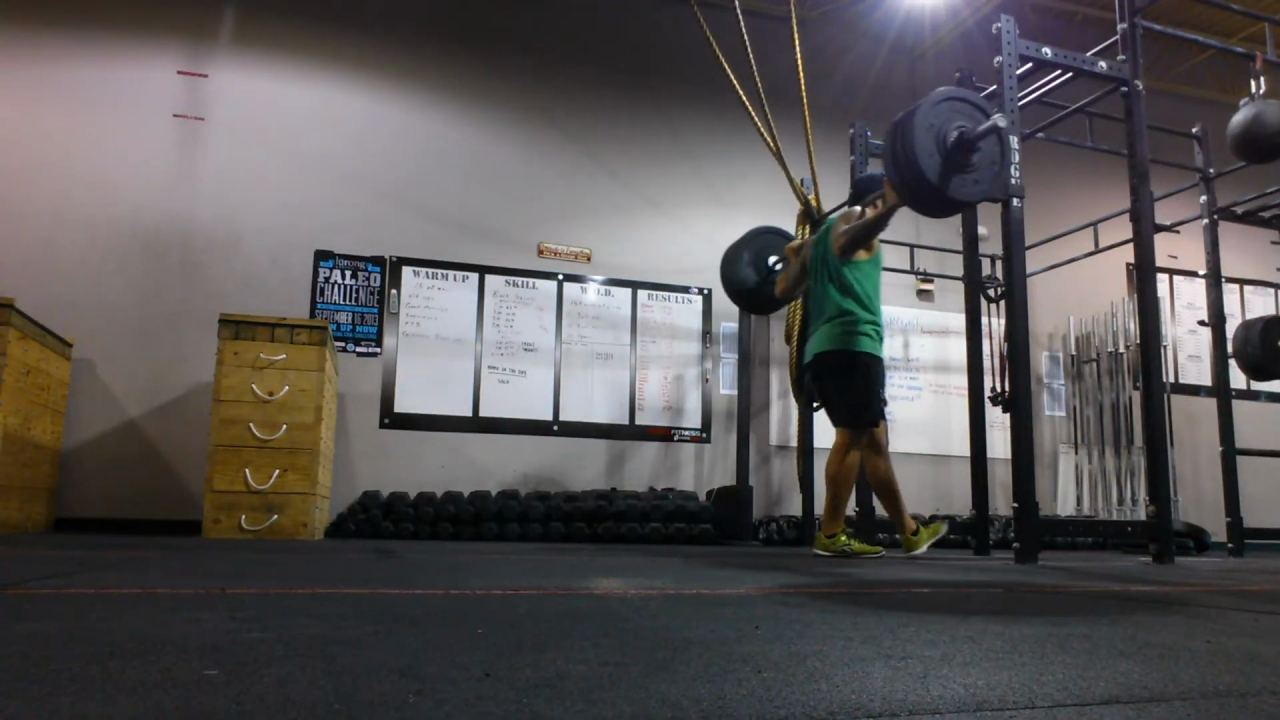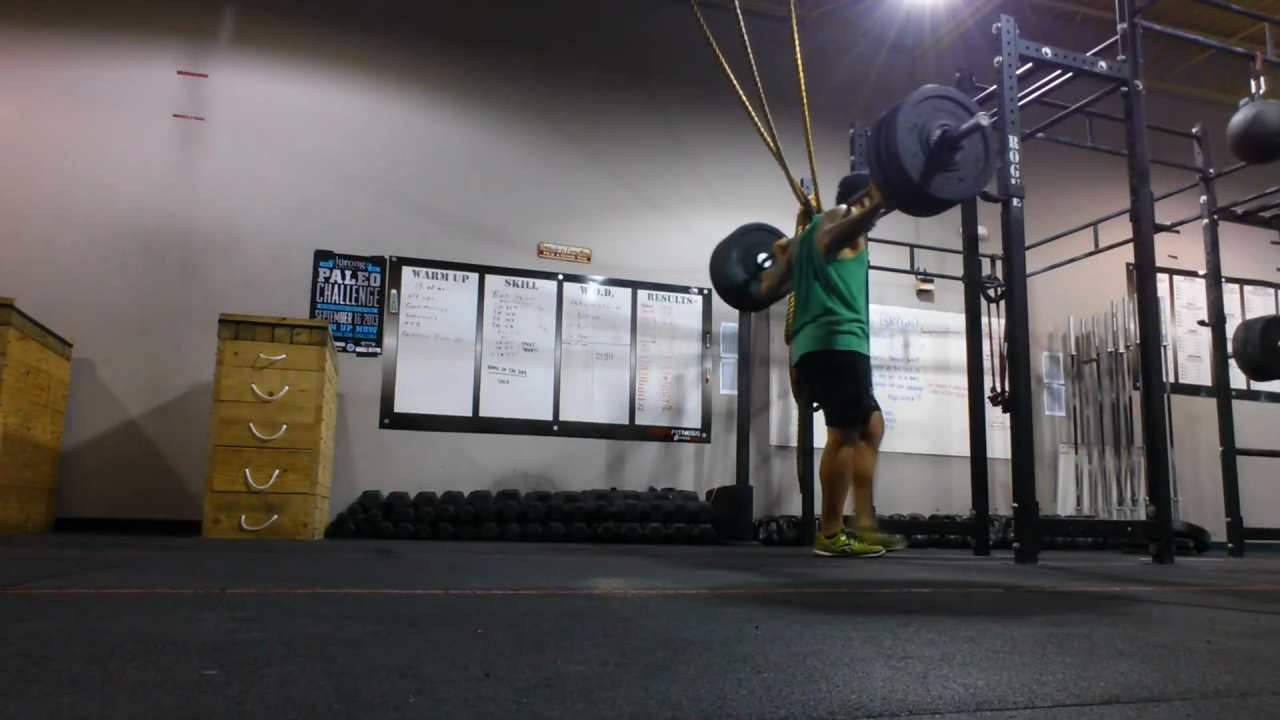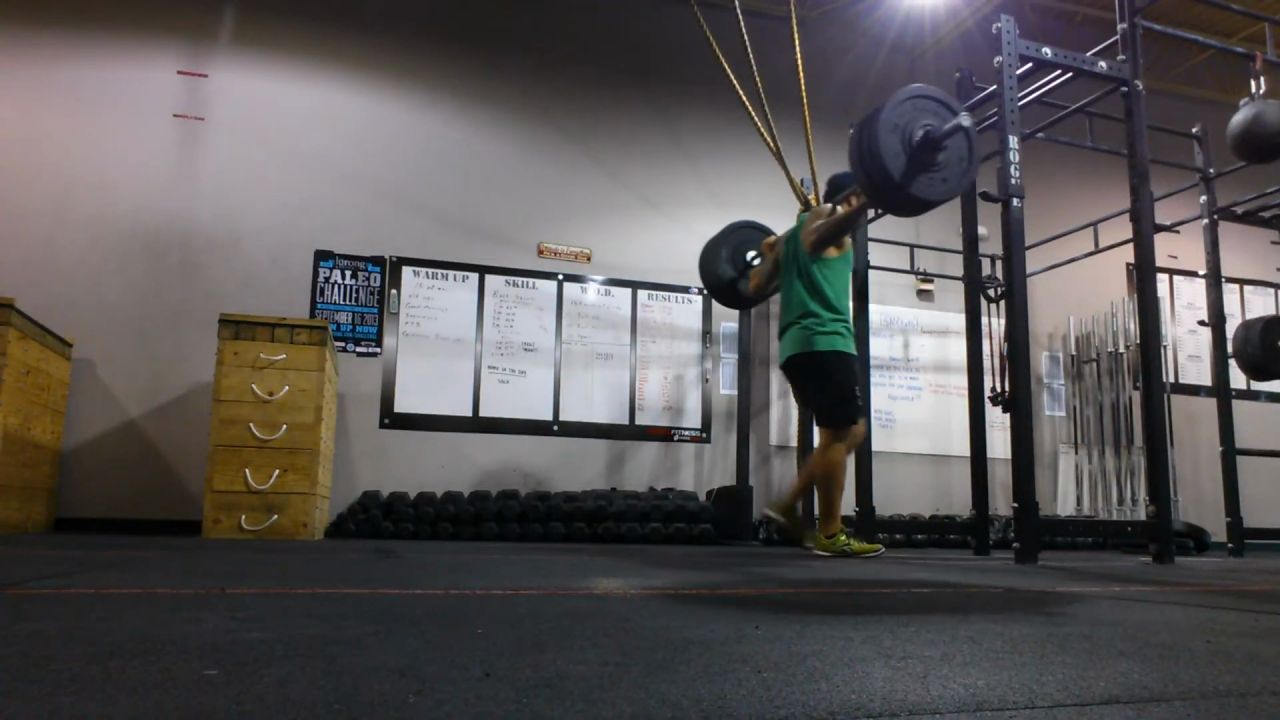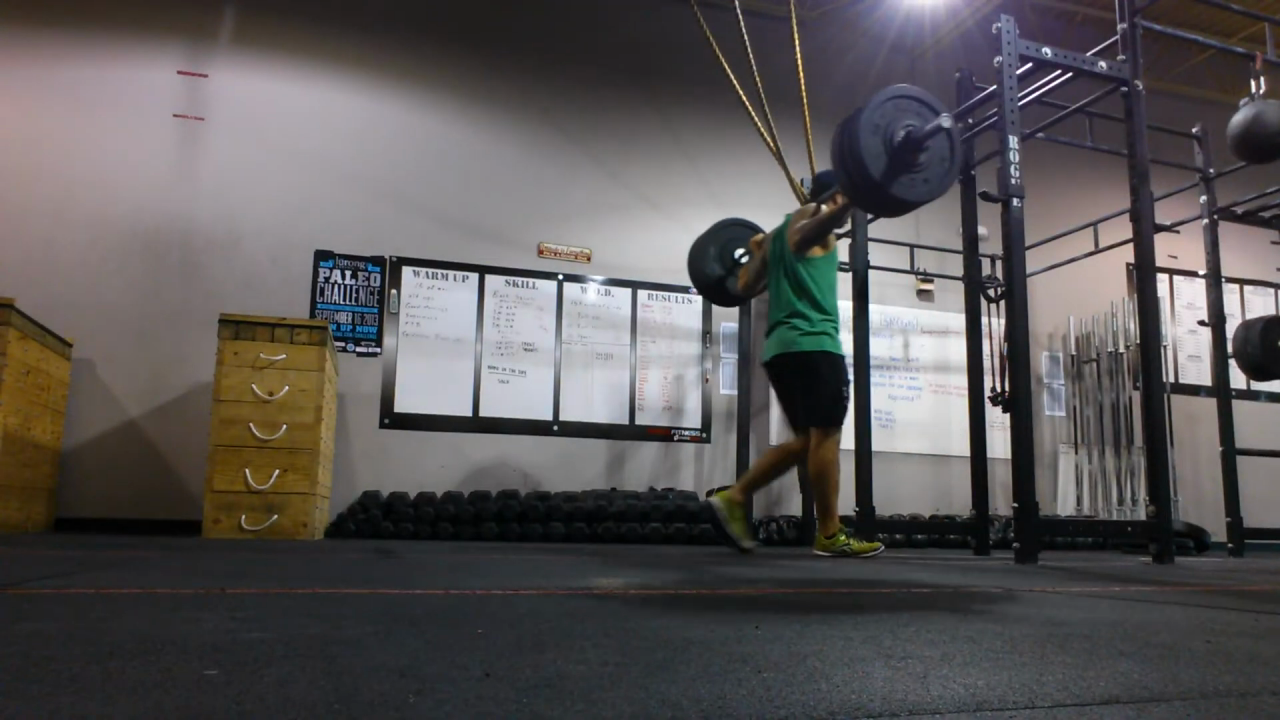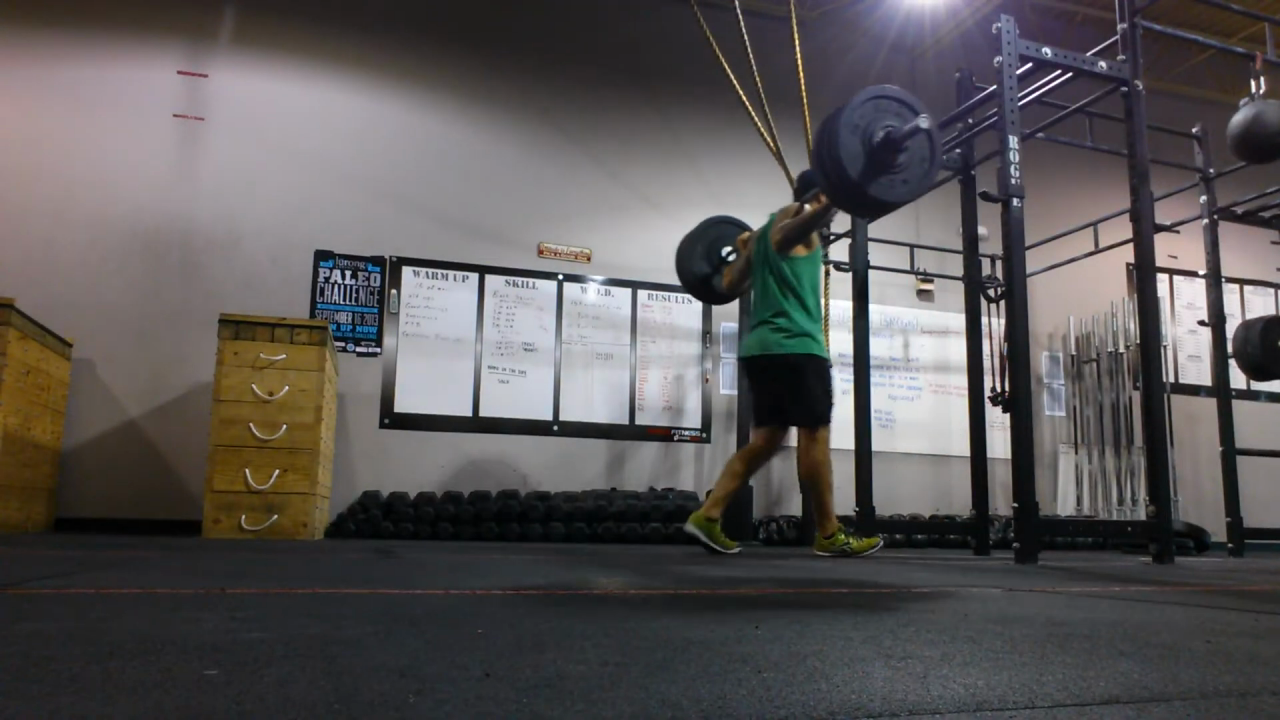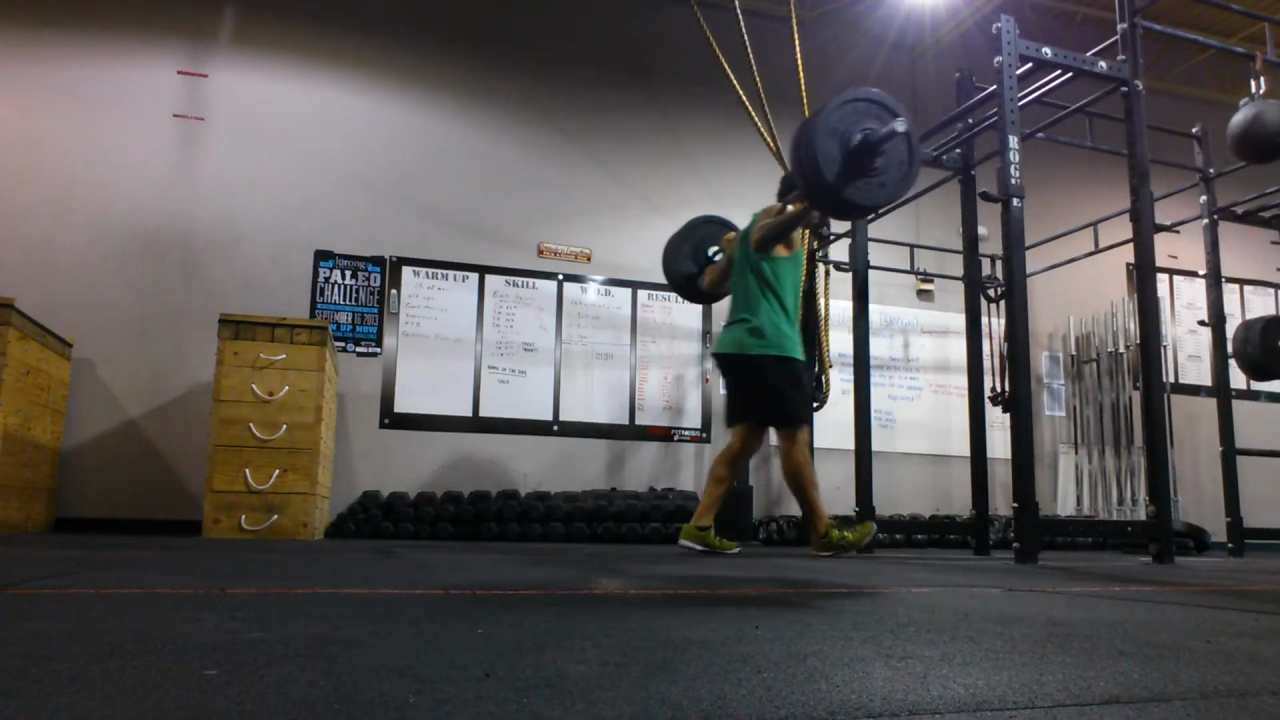
dt=0.1s
person 1, frame 1
left shoulder: (816, 240)
right shoulder: (853, 218)
left elbow: (783, 289)
right elbow: (845, 242)
left wrist: (794, 258)
right wrist: (892, 205)
left hip: (823, 349)
right hip: (851, 344)
left knee: (873, 439)
right knee: (854, 437)
left ankle: (909, 530)
right ankle: (830, 533)
person 1, frame 2
left shoulder: (803, 235)
right shoulder: (841, 217)
left elbow: (769, 287)
right elbow: (832, 239)
left wrist: (782, 256)
left hip: (811, 346)
right hip: (838, 342)
left knee: (870, 429)
right knee: (846, 436)
left ankle: (862, 521)
right ankle: (831, 532)
person 1, frame 3
left shoulder: (790, 235)
right shoulder: (826, 216)
left elbow: (757, 286)
right elbow: (817, 238)
left wrist: (770, 254)
right wrist: (864, 203)
left hip: (799, 346)
right hip: (824, 343)
left knee: (851, 430)
right knee: (837, 435)
left ankle: (788, 504)
right ankle: (829, 533)
person 1, frame 4
left shoulder: (781, 231)
right shoulder: (814, 214)
left elbow: (745, 285)
right elbow: (802, 236)
left wrist: (758, 253)
right wrist: (848, 205)
left hip: (783, 345)
right hip: (812, 343)
left knee: (810, 439)
right knee: (826, 436)
left ankle: (733, 498)
right ankle: (830, 534)
person 1, frame 5
left shoulder: (765, 229)
right shoulder: (798, 213)
left elbow: (731, 283)
right elbow: (786, 235)
left wrist: (743, 252)
right wrist: (829, 205)
left hip: (762, 346)
right hip: (794, 344)
left knee: (766, 439)
right knee: (814, 436)
left ankle: (708, 516)
right ankle: (829, 534)
person 1, frame 6
left shoulder: (761, 225)
right shoulder: (779, 219)
left elbow: (711, 280)
right elbow: (766, 233)
left wrist: (730, 247)
left hip: (738, 345)
right hip: (768, 345)
left knee: (745, 438)
right knee: (796, 436)
left ankle: (699, 527)
right ankle: (824, 532)
